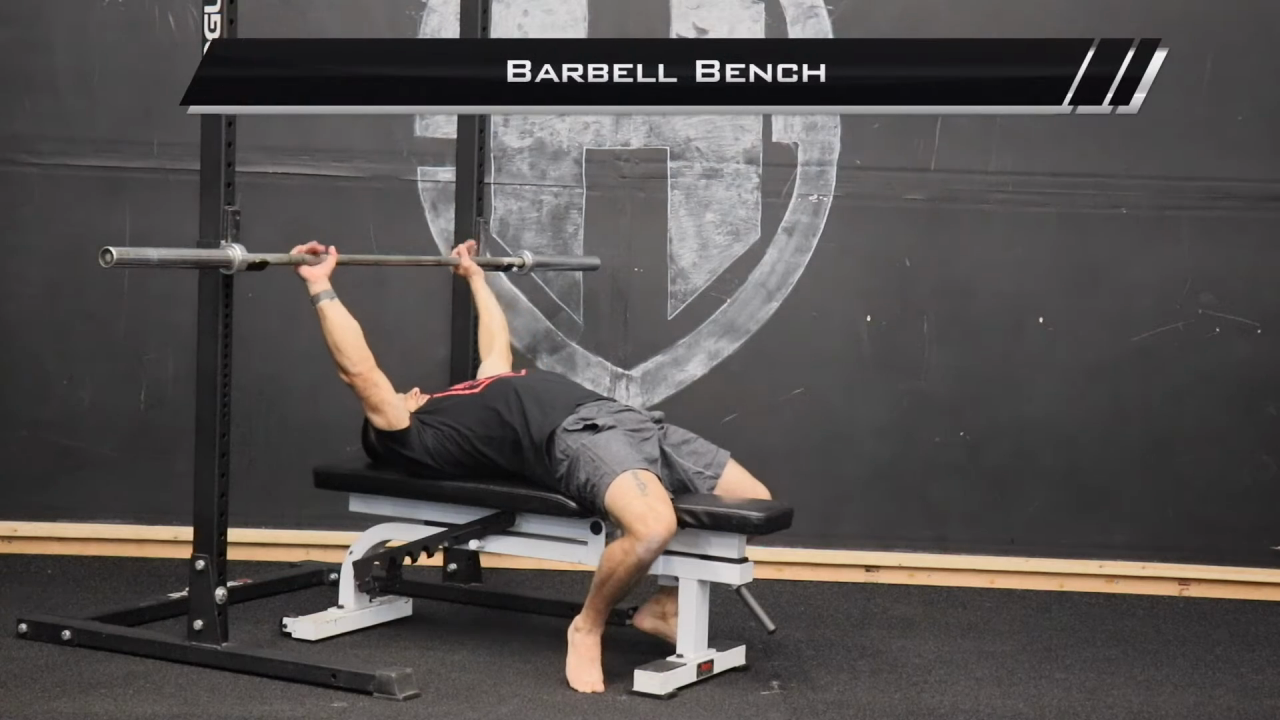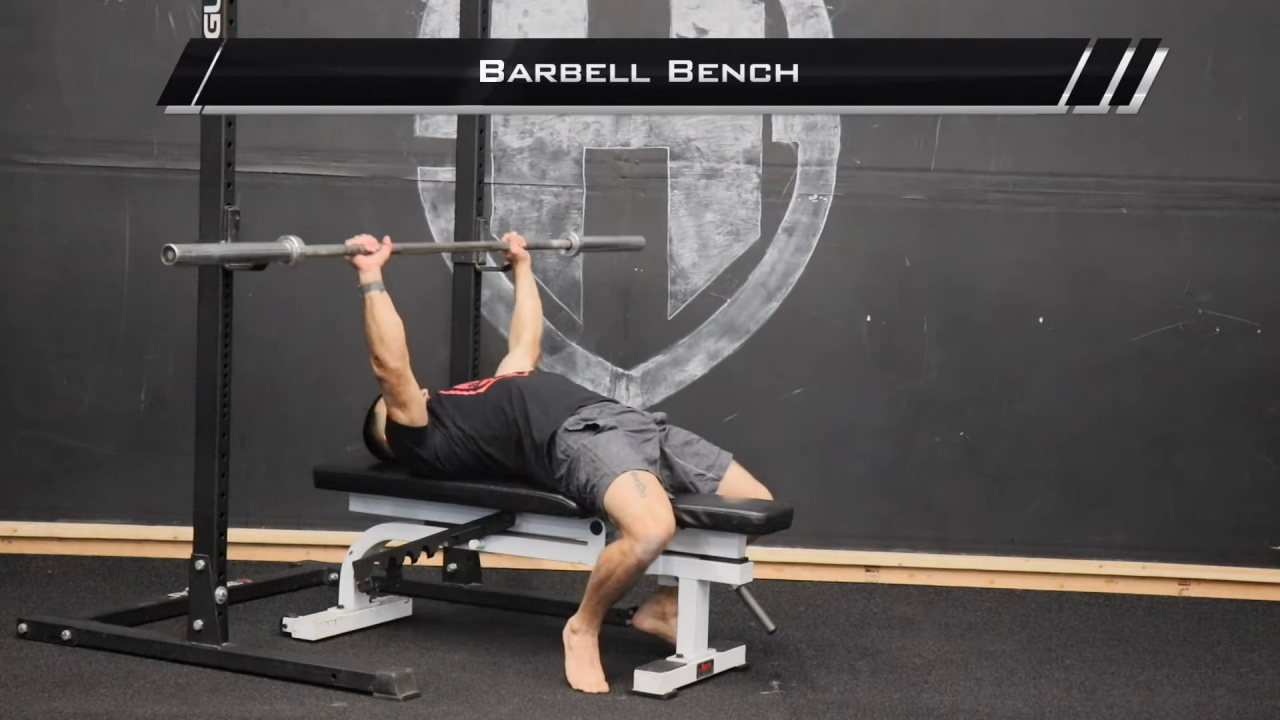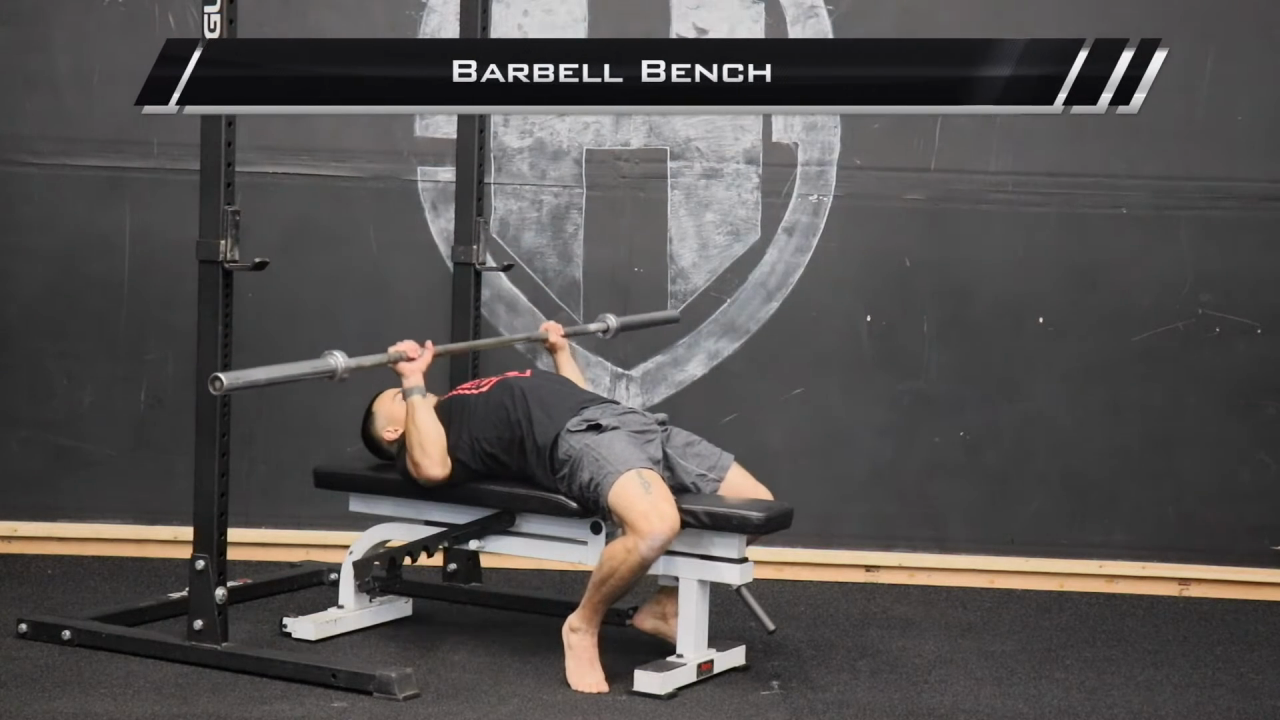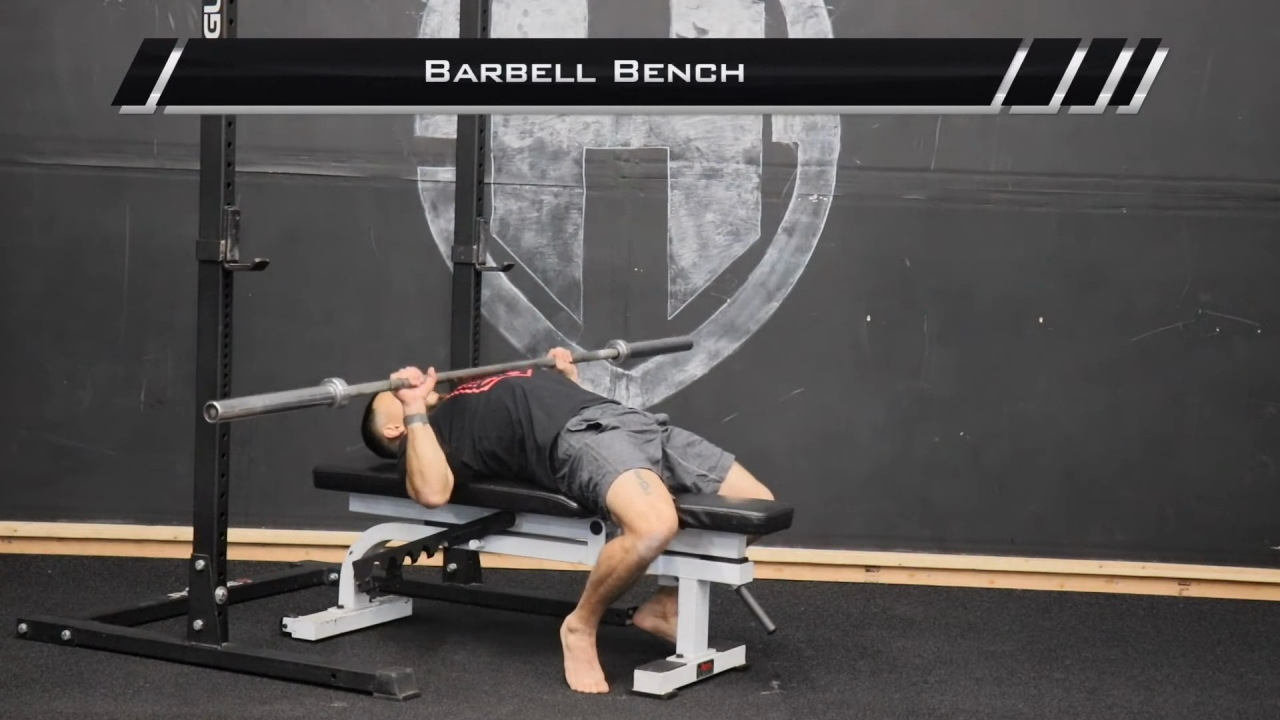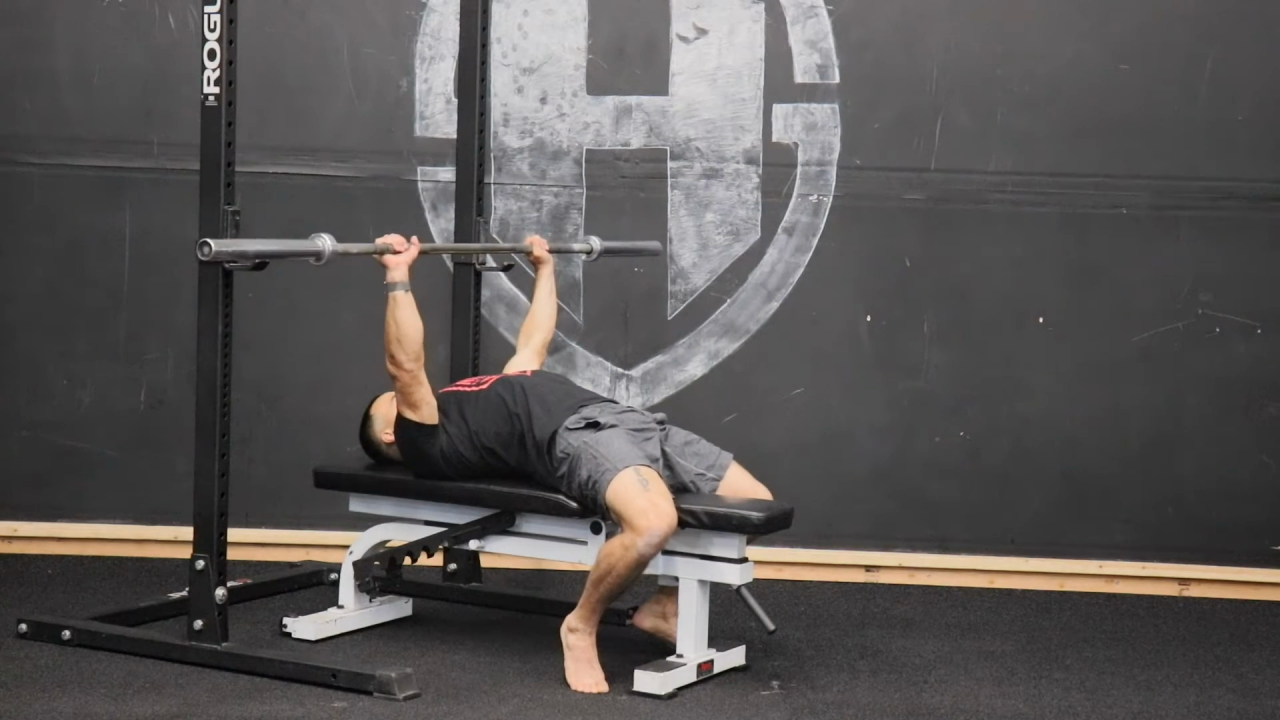
dt=1s
person 1, frame 1
left shoulder: (466, 408)
right shoulder: (418, 441)
left elbow: (498, 348)
right elbow: (360, 371)
left wrist: (475, 278)
right wrist: (320, 287)
left knee: (753, 506)
right knee: (653, 527)
left ankle: (665, 607)
right ankle: (588, 628)
person 1, frame 2
left shoulder: (477, 406)
right shoulder: (423, 442)
left elbow: (526, 344)
right elbow: (391, 366)
left wrist: (520, 266)
right wrist: (371, 278)
left knee: (755, 506)
right knee: (650, 529)
left ankle: (665, 605)
right ankle: (584, 628)
person 1, frame 3
left shoulder: (475, 404)
right shoulder: (420, 440)
right elbow: (433, 469)
left wrist: (561, 352)
right wrist: (411, 380)
right knee: (655, 526)
left ankle: (665, 606)
right ankle: (583, 626)
person 1, frame 4
left shoulder: (469, 403)
right shoulder: (431, 429)
right elbow: (432, 493)
left wrist: (568, 375)
right wrist: (416, 403)
right knee: (653, 526)
left ankle: (667, 605)
right ankle: (581, 626)
person 1, frame 5
left shoulder: (478, 402)
right shoulder: (426, 442)
left elbow: (534, 344)
right elbow: (405, 366)
left wrist: (544, 268)
right wrist: (398, 276)
left knee: (755, 504)
right knee: (653, 523)
left ankle: (665, 605)
right ankle: (581, 626)
